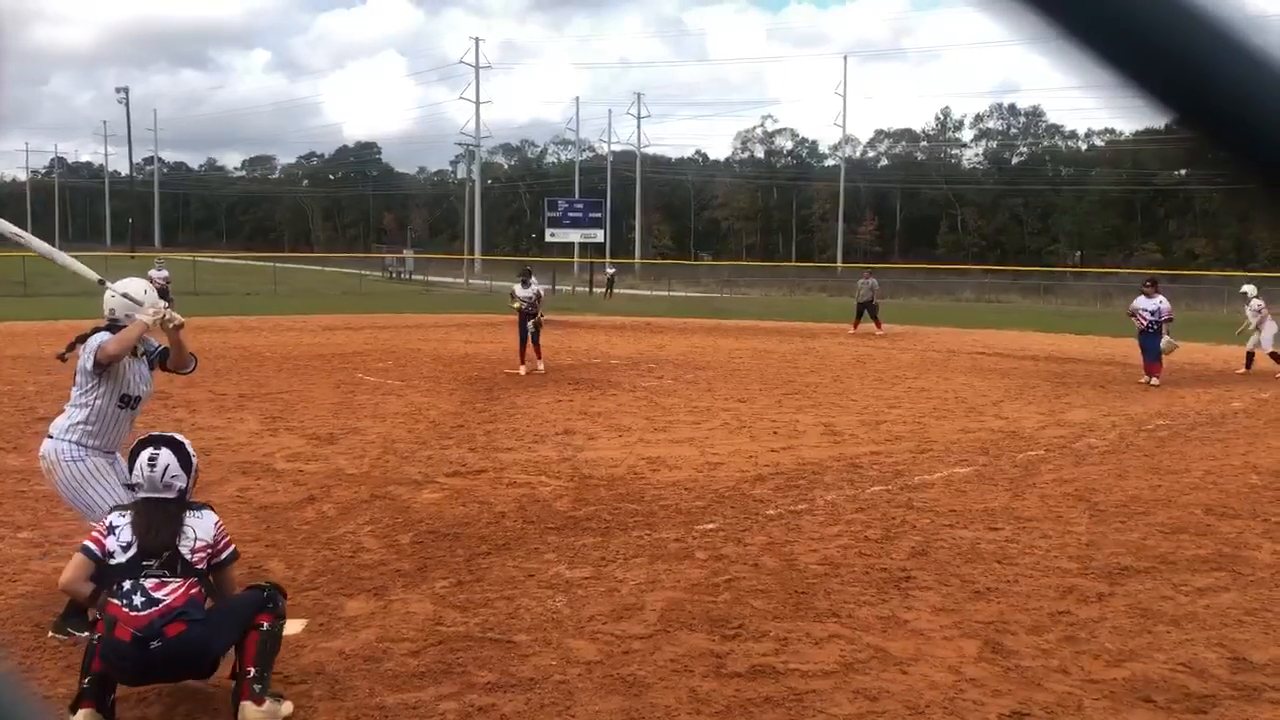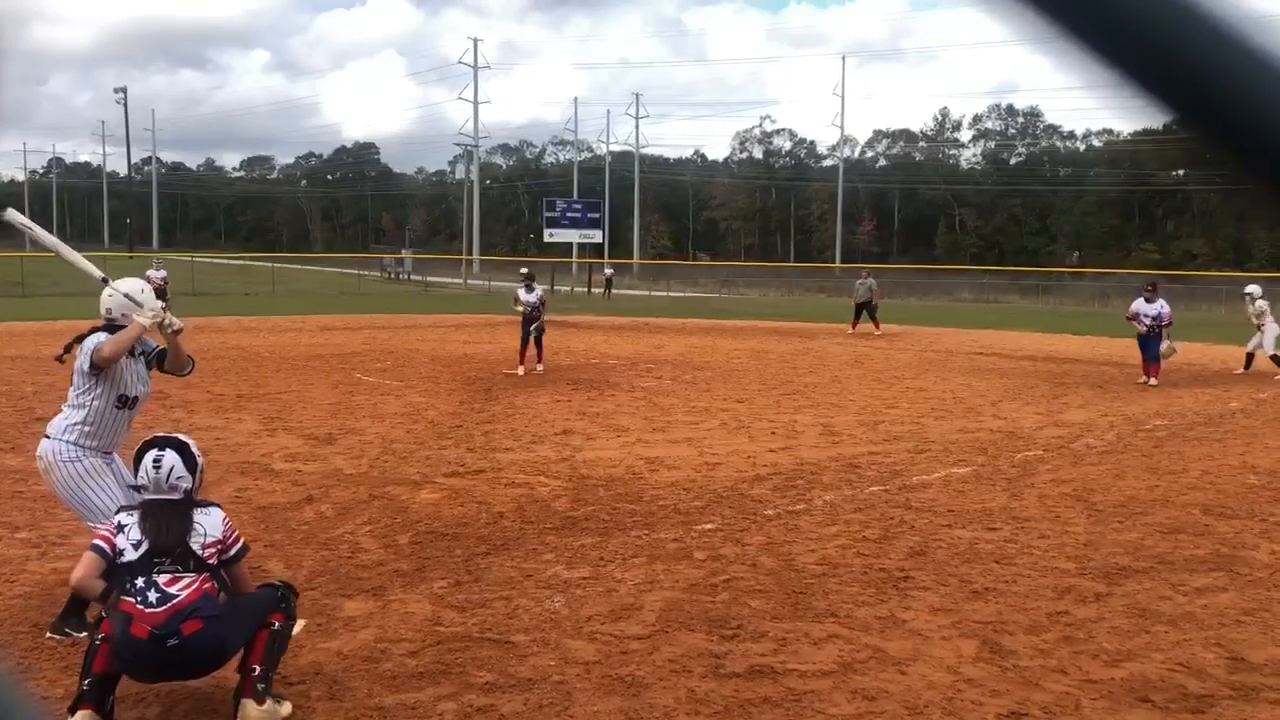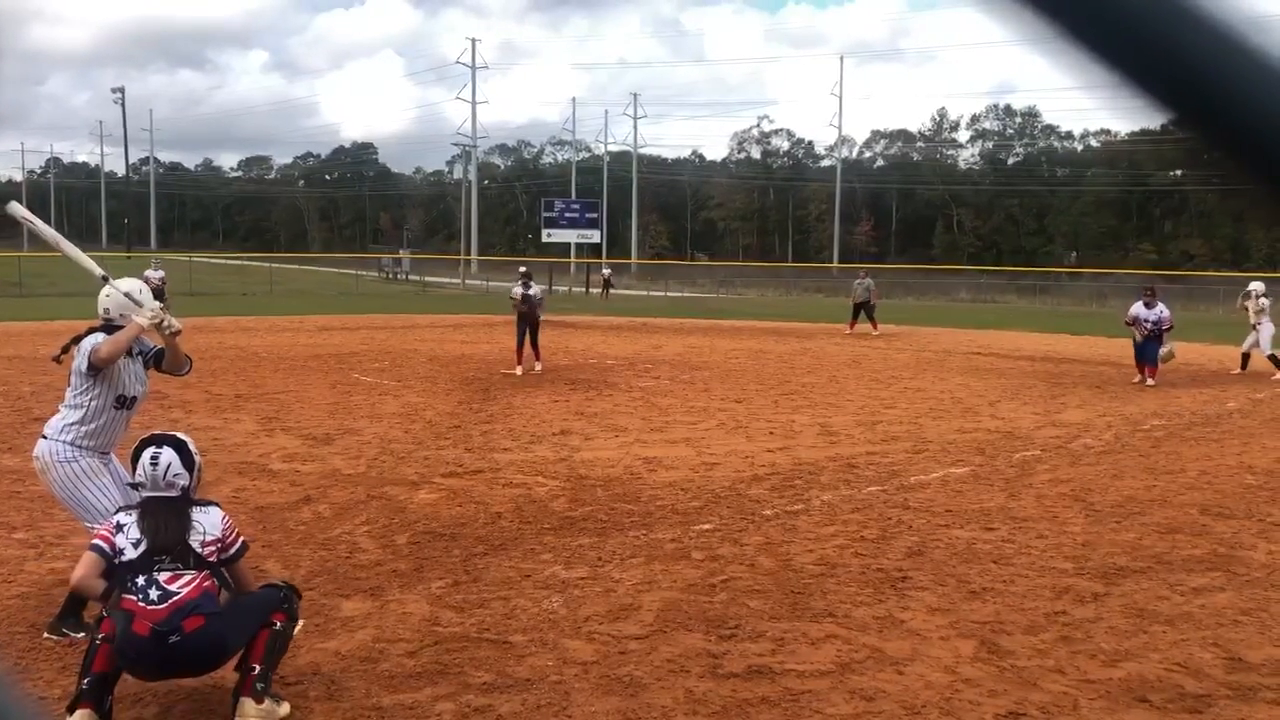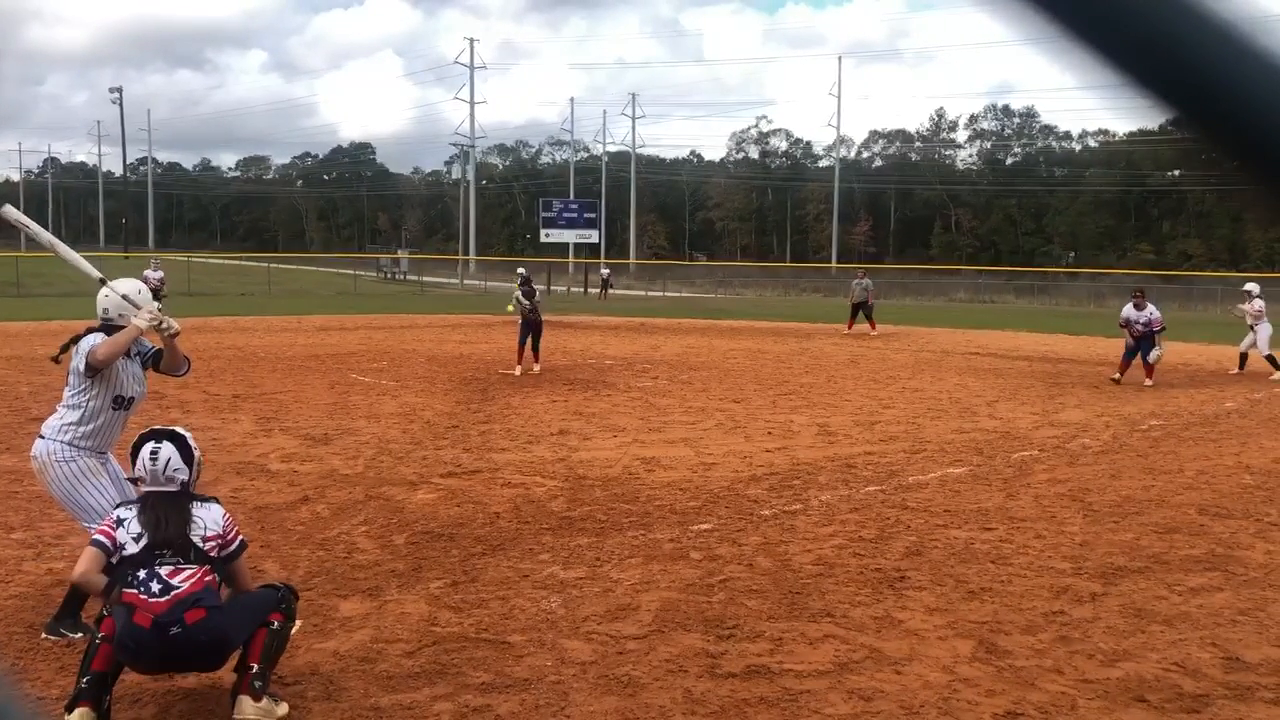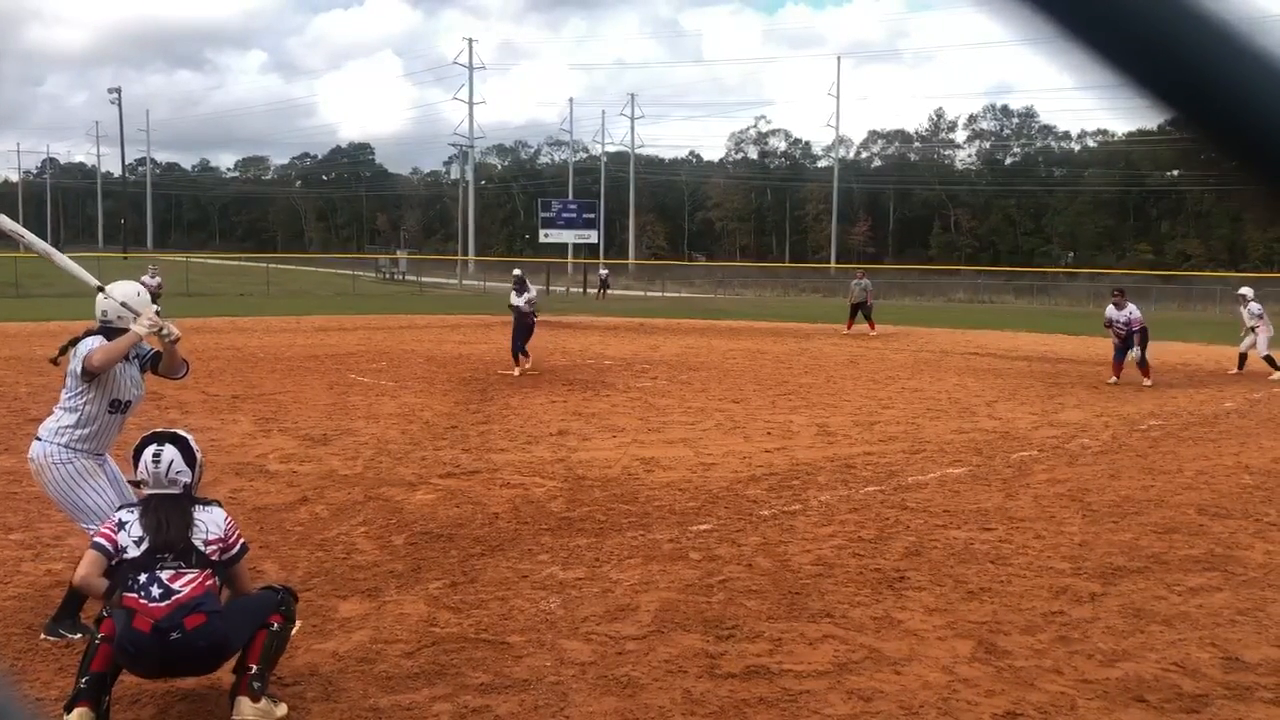
dt=0.4s
person 1, frame 1
left shoulder: (144, 347)
right shoulder: (99, 343)
left elbow: (184, 365)
right elbow: (112, 351)
left wrist: (173, 333)
right wrist: (145, 322)
left hip: (103, 453)
right hip: (70, 451)
right ankle: (72, 618)
person 1, frame 2
left shoulder: (141, 347)
right shoulder: (96, 343)
left elbow: (181, 367)
right elbow: (108, 354)
left wrist: (172, 336)
right wrist: (142, 323)
left hip: (100, 453)
right hip: (67, 451)
right ankle: (69, 618)
person 1, frame 3
left shoulder: (139, 347)
right shoulder: (95, 343)
left elbow: (179, 367)
right elbow: (106, 355)
left wrist: (170, 337)
right wrist: (140, 325)
left hip: (97, 453)
right hip: (65, 452)
right ankle: (66, 620)
person 1, frame 4
left shoulder: (137, 348)
right shoulder: (93, 343)
left elbow: (177, 367)
right elbow: (102, 357)
left wrist: (169, 338)
right wrist: (138, 326)
left hip: (94, 452)
right hip: (62, 452)
right ankle: (64, 620)
person 1, frame 5
left shoulder: (135, 351)
right shoulder: (91, 346)
left elbow: (175, 370)
right elbow: (98, 363)
left wrist: (169, 343)
right wrist: (138, 333)
left hip: (91, 454)
right hip: (59, 454)
right ankle: (63, 621)
person 2, frame 1
left shoulder: (114, 522)
right shoulder: (206, 520)
left elbow: (69, 582)
right elbow: (228, 596)
left wrist: (114, 604)
left hip: (123, 660)
right hip: (185, 652)
right knee: (267, 598)
person 2, frame 2
left shoulder: (122, 522)
right shoulder: (214, 518)
left elbow: (81, 580)
right elbow: (244, 591)
left wrist: (127, 604)
left hip: (136, 658)
right hip: (201, 649)
left knee: (112, 616)
right knee: (278, 597)
person 2, frame 3
left shoulder: (120, 522)
right shoulder: (213, 517)
left elbow: (81, 580)
right elbow: (246, 589)
left wrist: (127, 603)
left hip: (137, 656)
right hip: (203, 646)
left knee: (113, 615)
right knee: (281, 597)
person 2, frame 4
left shoulder: (121, 516)
right shoulder: (213, 513)
left elbow: (82, 575)
right elbow: (243, 588)
left wrist: (130, 599)
right wrist: (217, 629)
left hip: (138, 648)
right hip: (204, 640)
left knee: (114, 613)
right knee: (279, 598)
person 2, frame 5
left shoulder: (122, 519)
right shoulder: (216, 517)
left elbow: (84, 578)
right elbow: (243, 591)
left wrist: (130, 602)
left hip: (138, 653)
right hip: (203, 645)
left knee: (114, 614)
right knee: (278, 600)
